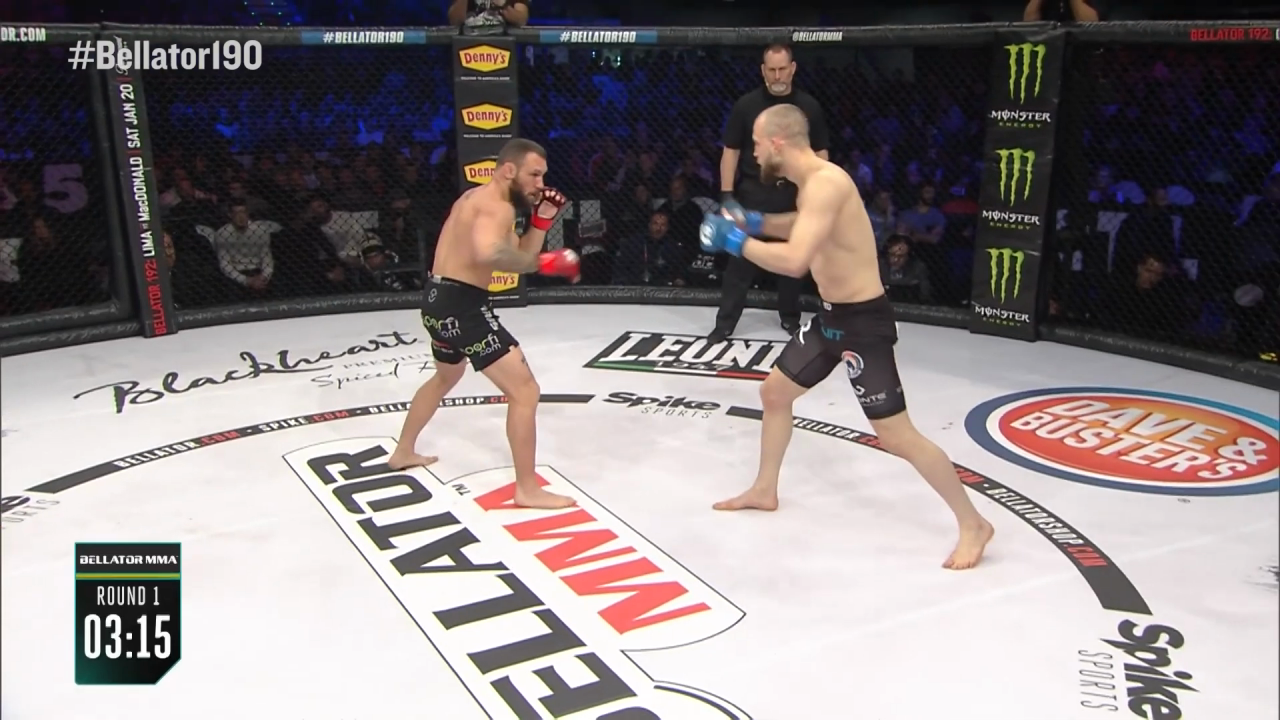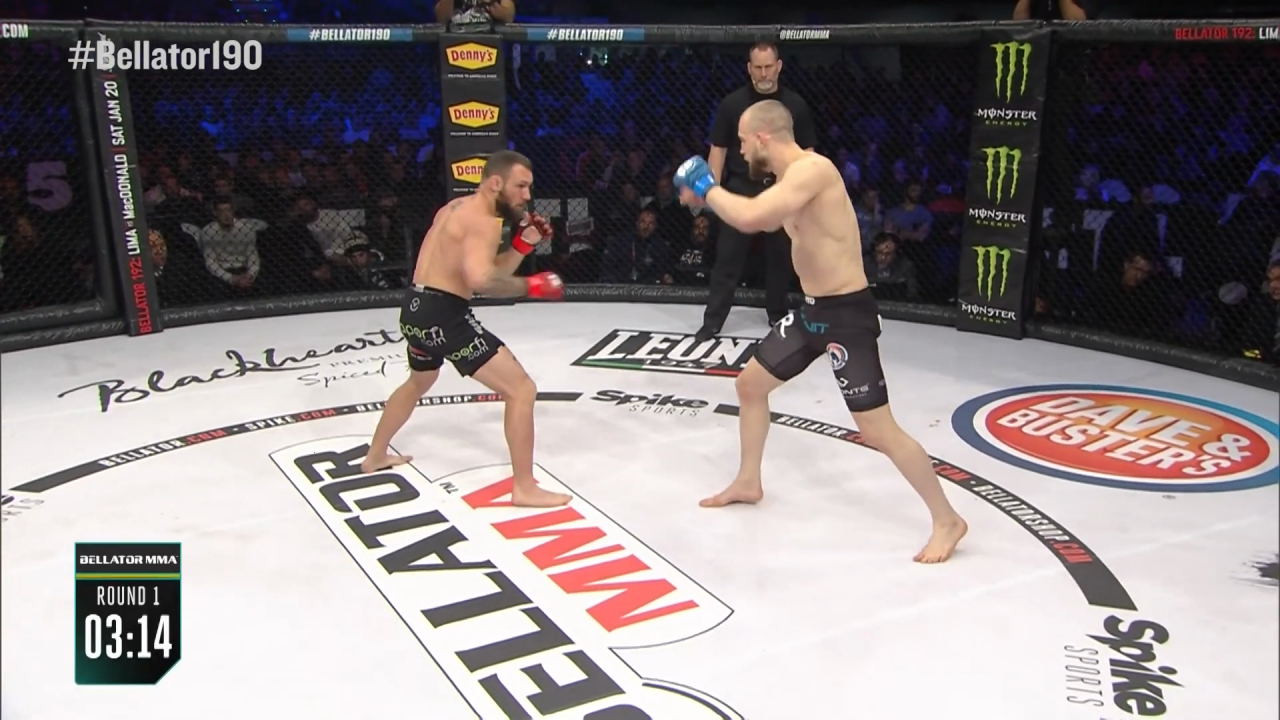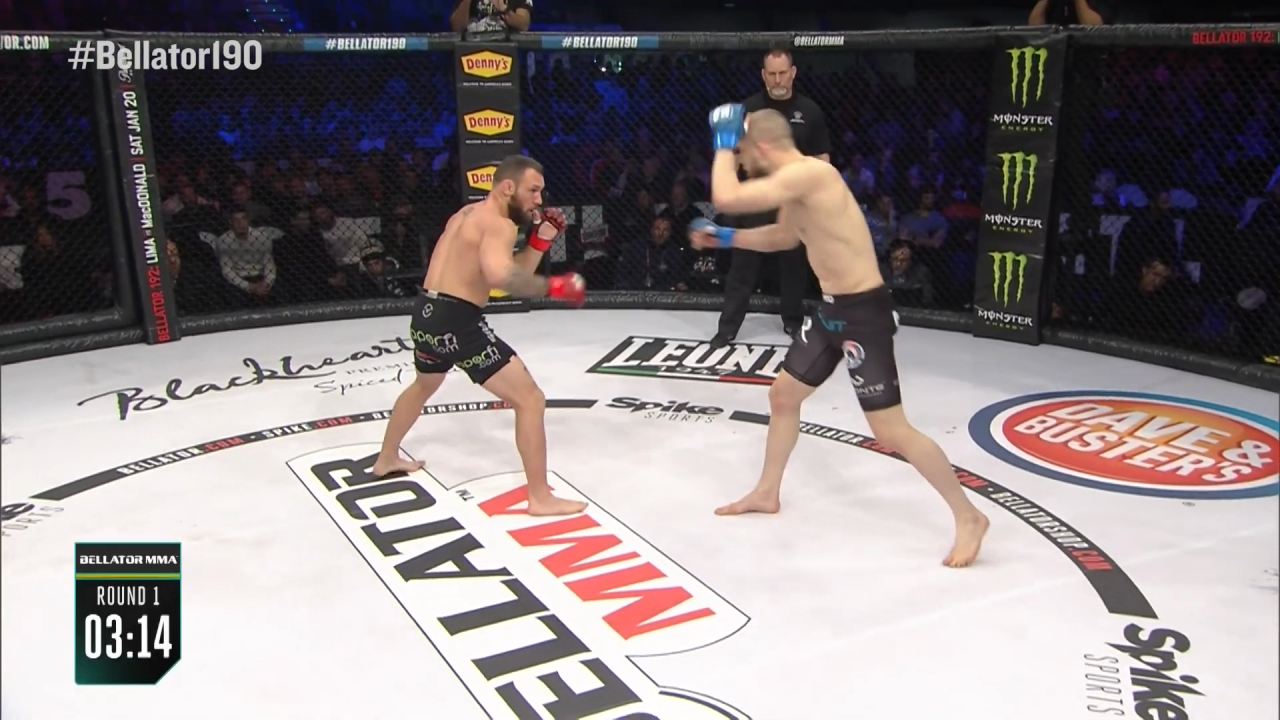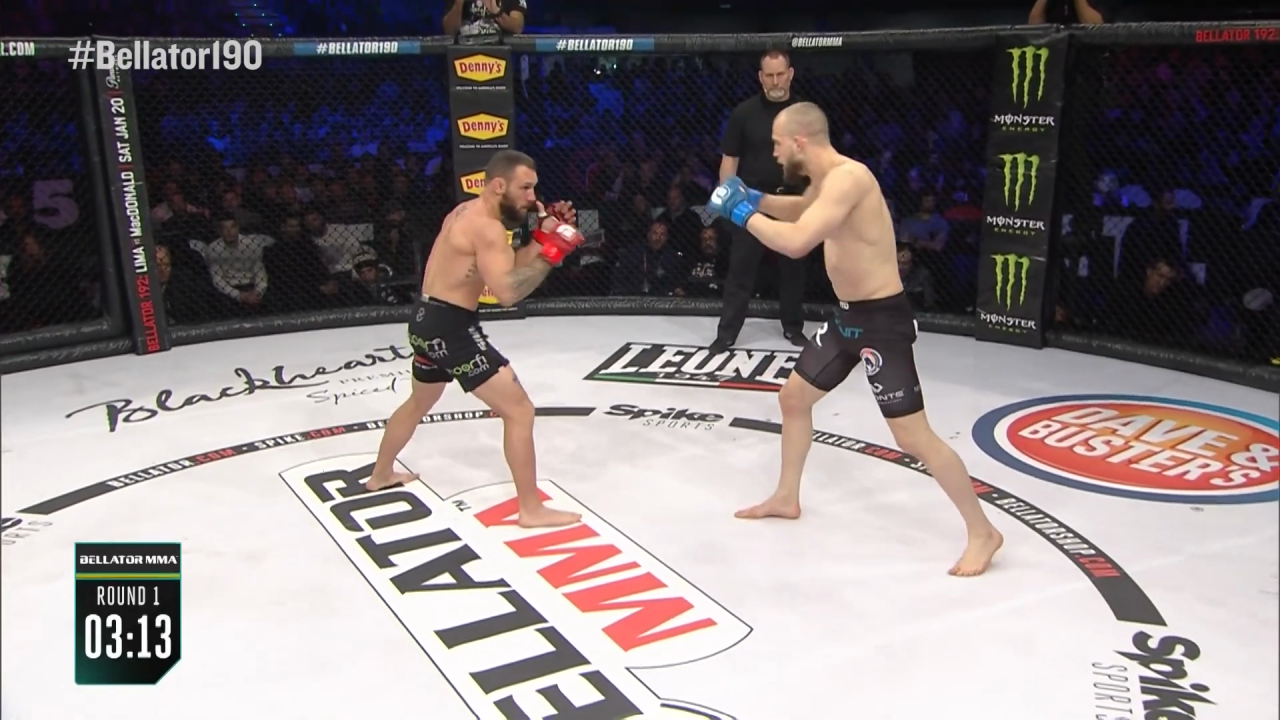
dt=0.5s
person 1, frame 1
left shoulder: (826, 183)
right shoulder: (810, 180)
left elbow: (795, 261)
left wrist: (736, 242)
right wrist: (756, 223)
left hip: (864, 321)
right hip: (831, 315)
left knee: (897, 437)
right knee: (774, 393)
left ankle: (972, 526)
right ankle: (764, 490)
person 1, frame 2
left shoulder: (813, 169)
right shoulder: (791, 177)
left elbow: (752, 216)
right elbow: (759, 219)
left wrist: (709, 188)
right wrist: (707, 193)
left hip: (848, 315)
right hip: (813, 310)
left knee: (878, 431)
right knee: (750, 384)
left ankle: (947, 521)
right ankle: (747, 484)
person 1, frame 3
left shoulder: (810, 173)
right shoulder: (797, 187)
left elbow: (728, 197)
right elbow: (784, 237)
left wrist: (726, 140)
right wrist: (725, 236)
left hip: (864, 311)
right hip: (832, 308)
left knee: (892, 431)
right knee: (783, 395)
left ankle: (968, 518)
right ankle: (766, 493)
person 1, frame 4
left shoulder: (848, 177)
right shoulder: (828, 179)
left elbow: (797, 242)
right elbow: (799, 210)
left wrist: (743, 212)
right wrist: (748, 192)
left hip: (884, 319)
right hip: (848, 314)
left knee: (913, 436)
right knee: (793, 397)
left ankle: (981, 533)
right ankle: (786, 498)
person 2, frame 1
left shoulder: (479, 198)
right shoulder: (496, 206)
left elbow: (516, 257)
right elbow: (491, 256)
left wrist: (543, 219)
right wrist: (548, 262)
left hip: (440, 300)
right hip: (461, 306)
left knee: (446, 378)
right knee: (525, 392)
left ankle: (403, 453)
right ankle: (527, 489)
person 2, frame 2
left shoulder: (459, 208)
right shoulder: (482, 220)
left elbow: (493, 274)
right elbow: (480, 281)
left wrist: (525, 242)
right wrist: (531, 285)
left hip: (417, 309)
right hip: (445, 316)
left knee: (418, 383)
right knee: (521, 391)
left ankle: (376, 456)
right ankle: (525, 488)
person 2, frame 3
left shoulder: (469, 215)
right shoulder: (497, 224)
left elbow: (500, 275)
right elbow: (500, 277)
left wrist: (542, 239)
right wrist: (553, 287)
left hip: (428, 315)
right hip: (457, 322)
left knee: (423, 387)
right knee: (530, 400)
left ankle: (386, 459)
right ankle: (540, 497)
person 2, frame 4
left shoulder: (466, 213)
right shoulder: (486, 228)
left elbow: (511, 272)
right elbow: (507, 293)
left wrist: (545, 233)
right wrist: (552, 254)
left hip: (427, 320)
right hip: (451, 327)
left knee: (419, 402)
right knee: (519, 411)
left ankle: (380, 474)
right ankle: (531, 510)
person 3, frame 1
left shoulder: (809, 107)
right shoulder: (746, 105)
left elbow: (820, 152)
right elbow: (731, 150)
right wrist: (727, 192)
left hip: (795, 192)
right hip: (755, 191)
right knee: (740, 259)
left ankle: (790, 317)
right ankle: (725, 322)
person 3, frame 2
left shoulder: (796, 105)
right shoulder: (733, 103)
left elbow: (806, 151)
right elbow: (718, 149)
right hip: (741, 189)
left knee: (781, 257)
right knee: (728, 257)
left ankle: (778, 315)
right ankle: (713, 320)
person 3, frame 3
left shoulder: (810, 111)
right shoulder: (748, 109)
left elbow: (821, 157)
left knee: (795, 263)
right knee: (743, 263)
left ankle: (793, 321)
right ankle: (728, 327)
person 3, frame 4
right shoulder: (744, 112)
right elbow: (730, 159)
left knee: (793, 267)
right knee: (741, 268)
left ankle: (792, 326)
right ankle: (726, 332)
